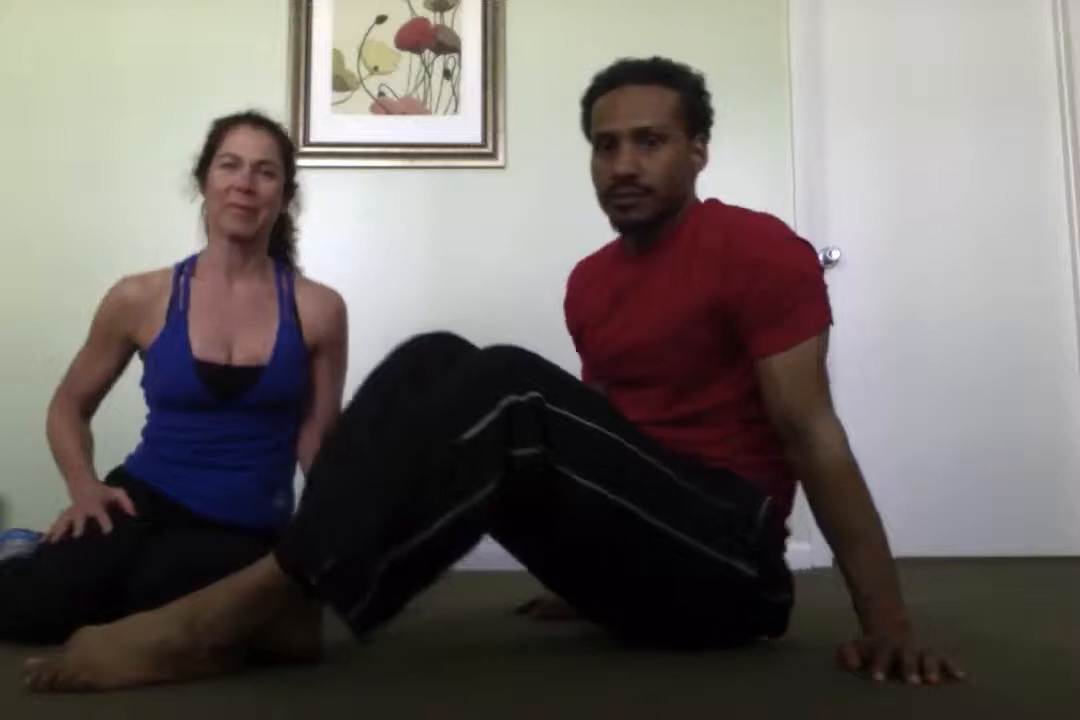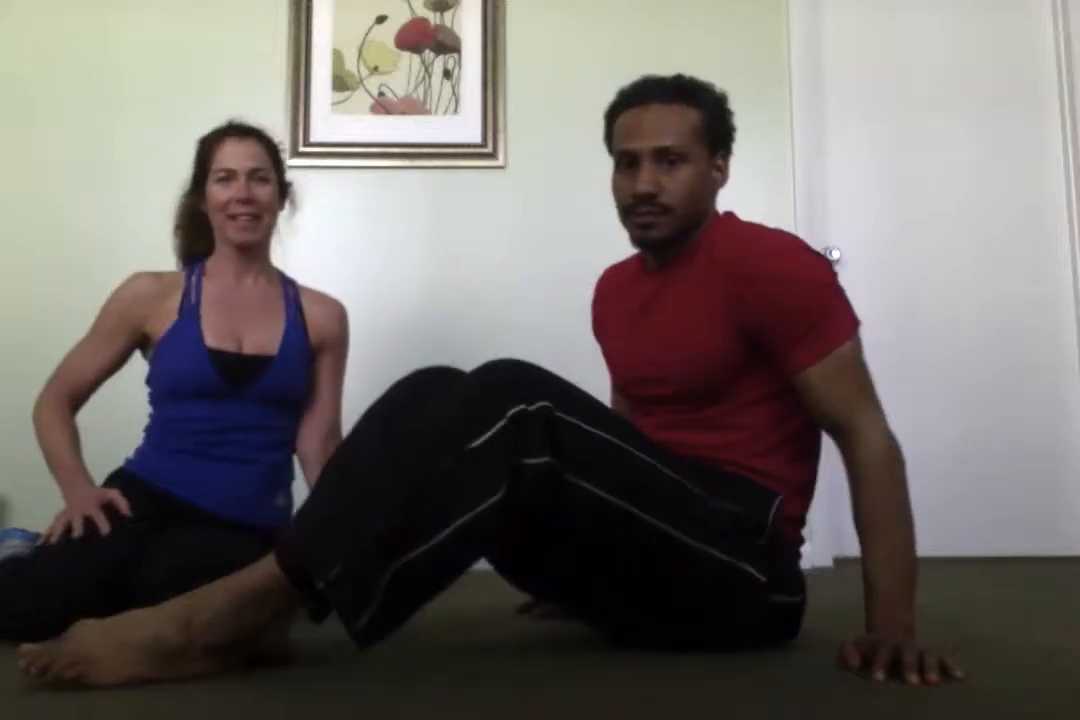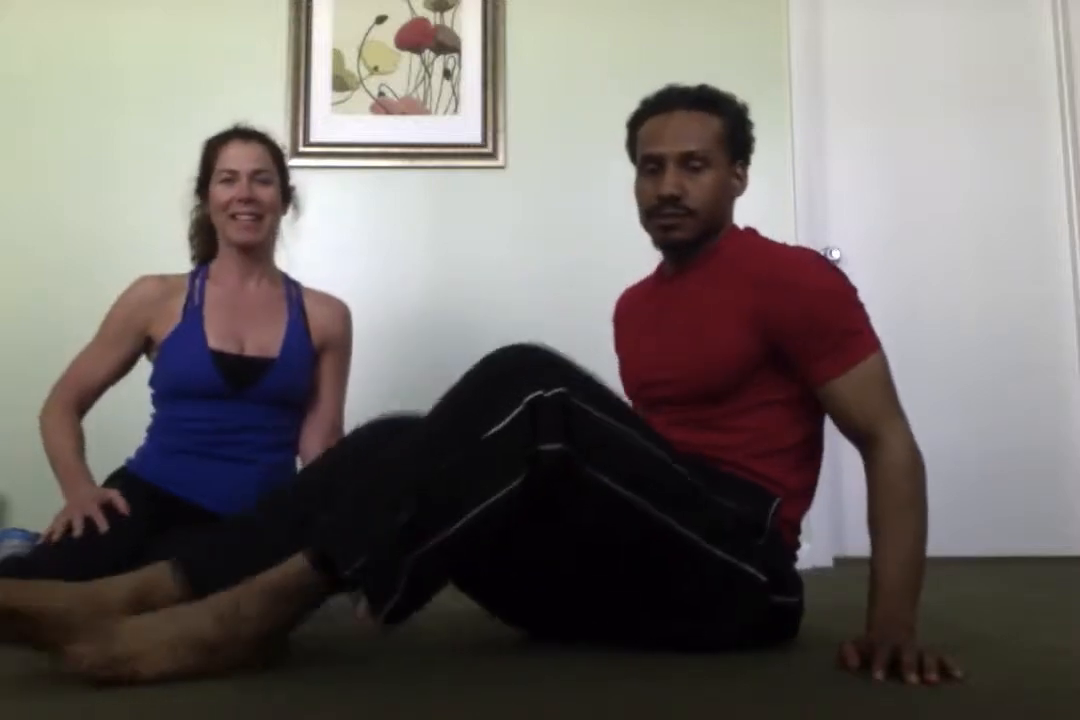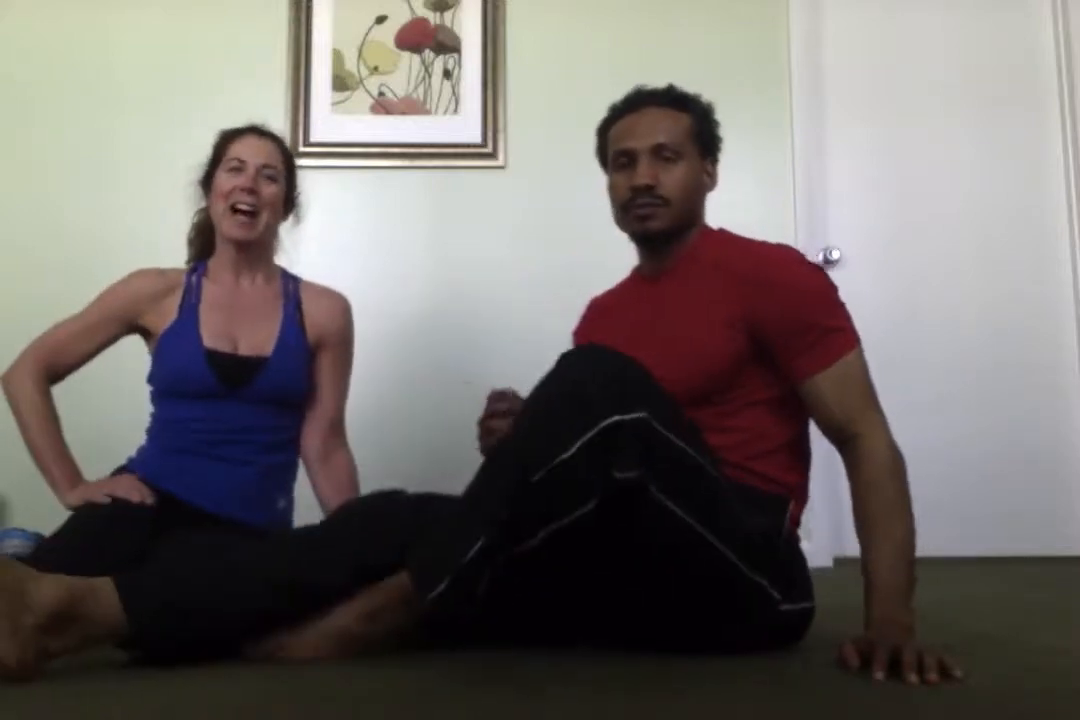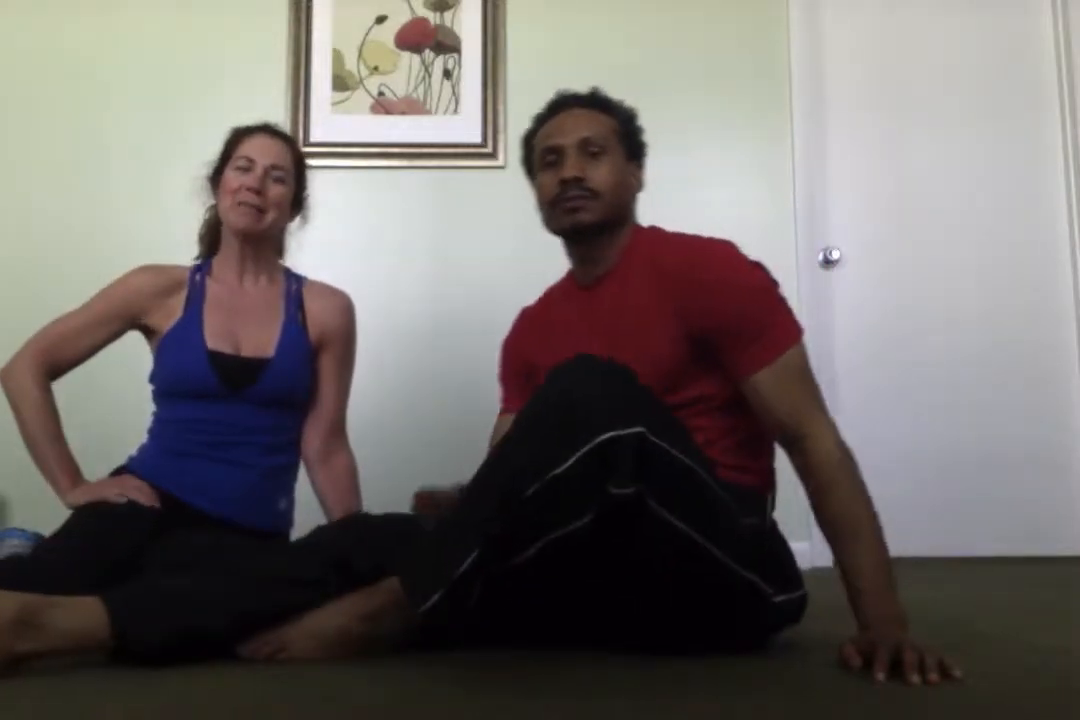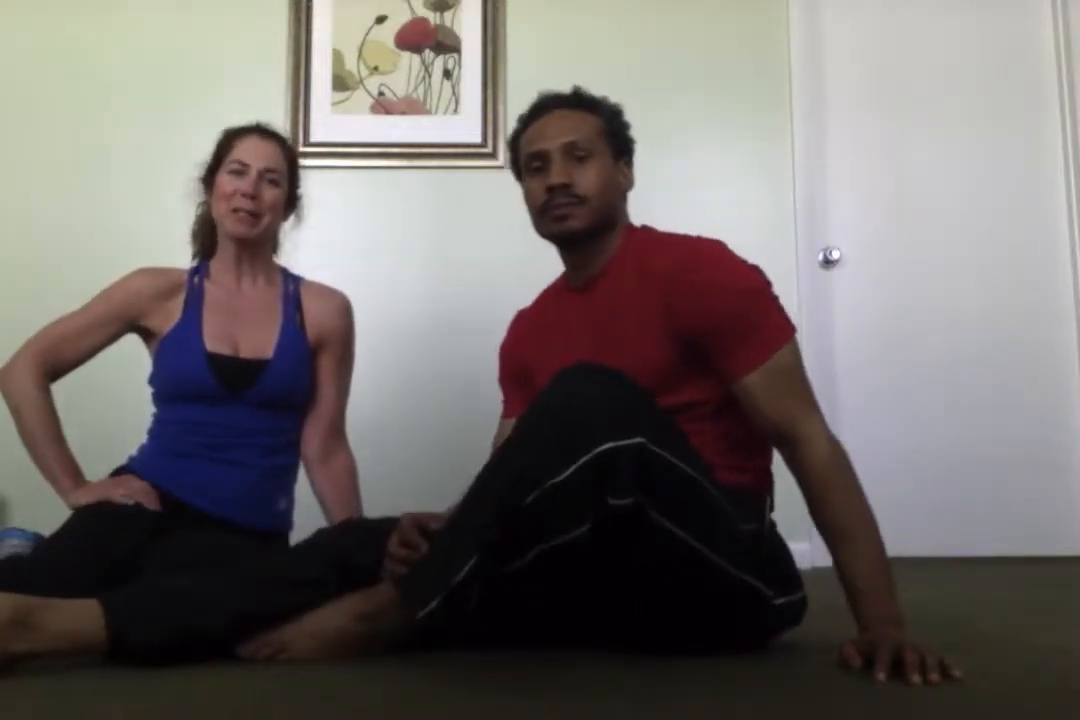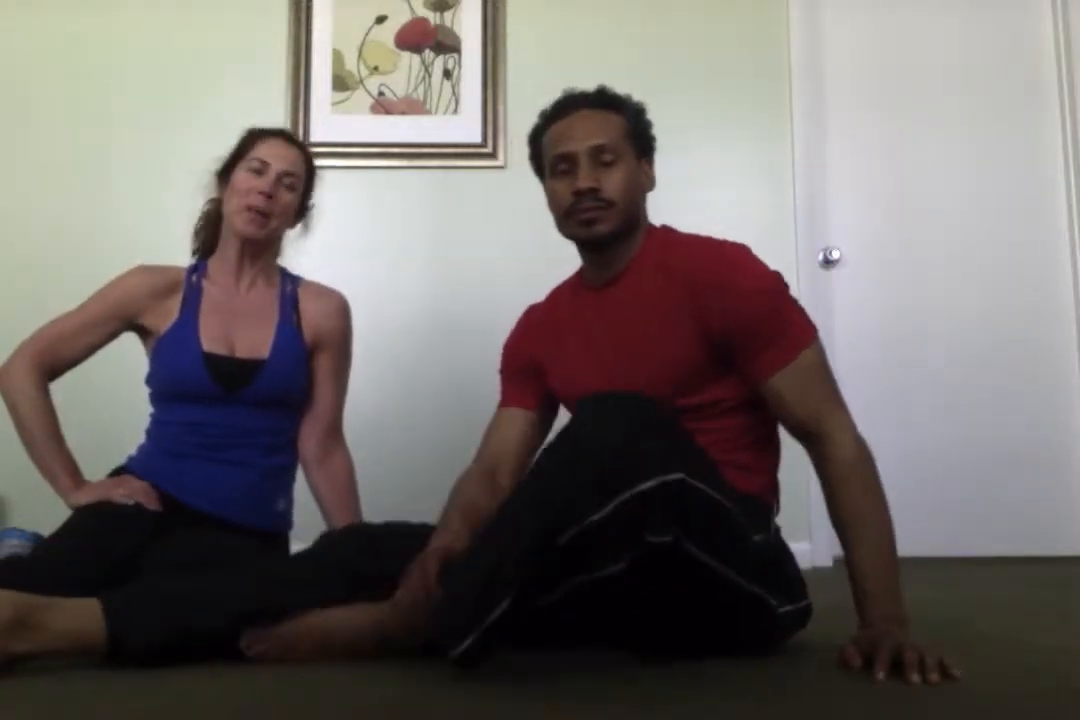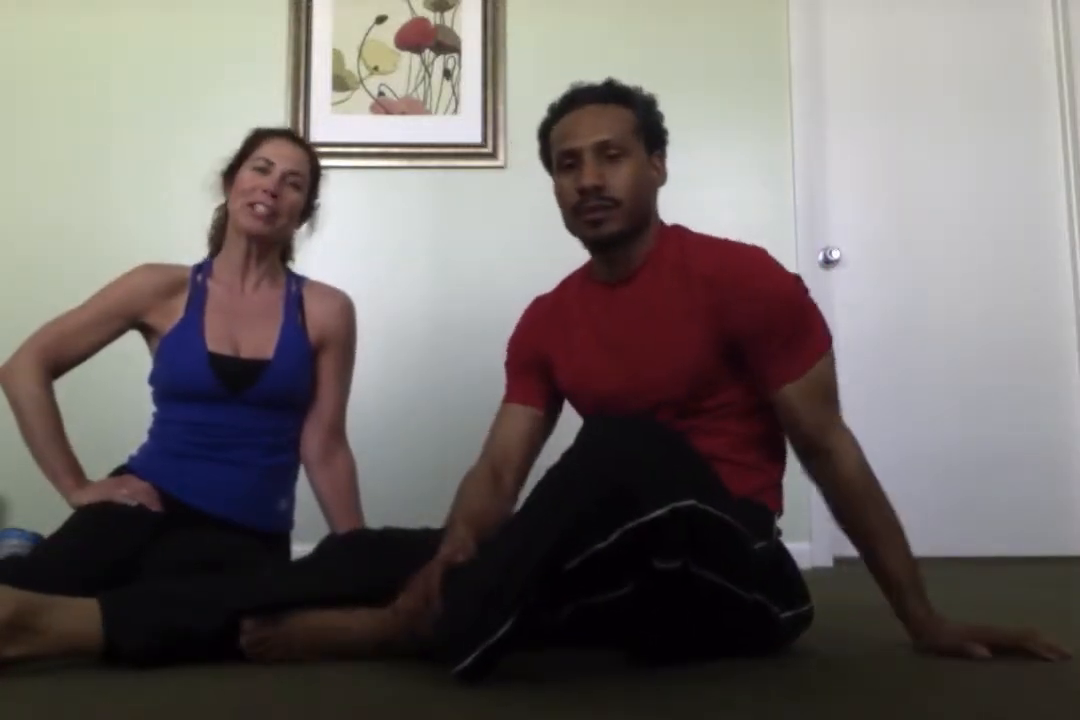
dt=0.4s
person 1, frame 1
left shoulder: (756, 250)
right shoulder: (588, 280)
left elbow: (810, 434)
left wrist: (887, 624)
right wrist: (578, 573)
left hip: (723, 563)
right hip: (628, 562)
left knee: (508, 386)
right knee: (435, 362)
left ankle: (232, 612)
right ankle: (294, 599)
person 1, frame 2
left shoulder: (771, 267)
right shoulder: (613, 291)
left elbow: (865, 435)
left wrist: (891, 622)
right wrist: (572, 566)
left hip: (735, 569)
right hip: (637, 565)
left knee: (515, 400)
right knee: (439, 398)
left ankle: (224, 614)
right ankle: (272, 604)
person 1, frame 3
left shoulder: (791, 279)
right shoulder: (634, 306)
left elbow: (889, 442)
left wrist: (891, 622)
right wrist: (516, 465)
left hip: (731, 571)
right hip: (628, 569)
left knee: (525, 381)
right knee: (402, 444)
left ankle: (254, 610)
right ankle: (135, 593)
person 1, frame 4
left shoulder: (771, 277)
right shoulder: (603, 314)
left elbow: (868, 442)
left wrist: (890, 621)
right wrist: (526, 453)
left hip: (742, 575)
right hip: (626, 569)
left knee: (599, 386)
right knee: (397, 519)
left ankle: (389, 609)
right ankle: (78, 608)
person 1, frame 5
left shoulder: (707, 273)
right shoulder: (534, 330)
left elbow: (814, 440)
right elbow: (535, 471)
left wrist: (883, 623)
right wrist: (469, 512)
left hip: (725, 570)
right hip: (609, 571)
left knee: (594, 393)
right knee: (369, 538)
left ankle: (390, 610)
person 1, frame 6
left shoulder: (700, 273)
right shoulder: (530, 331)
left elbow: (807, 441)
right elbow: (518, 481)
left wrist: (882, 625)
right wrist: (445, 534)
left hip: (726, 571)
right hip: (605, 572)
left knee: (592, 401)
right knee: (367, 542)
left ankle: (390, 615)
person 1, frame 7
left shoulder: (720, 275)
right shoulder: (540, 329)
left elbow: (834, 438)
right elbow: (493, 477)
left wrist: (884, 622)
right wrist: (440, 554)
left hip: (733, 574)
right hip: (612, 576)
left knee: (620, 427)
right knee: (373, 548)
left ankle: (404, 627)
person 1, frame 8
left shoulder: (739, 279)
right shoulder: (545, 323)
left elbow: (829, 450)
right elbow: (497, 477)
left wrist: (923, 621)
right wrist: (449, 559)
left hip: (735, 570)
right hip: (617, 572)
left knee: (630, 443)
right knee: (372, 556)
left ankle: (411, 634)
person 2, frame 1
left shoulder: (317, 309)
right shoulder: (139, 299)
left elbow: (318, 441)
right elbow: (70, 408)
right wrist: (85, 488)
left hip: (248, 530)
right hip: (146, 502)
person 2, frame 2
left shoulder: (320, 316)
right shoulder: (151, 296)
left elbow: (319, 446)
right elbow: (55, 402)
right wrist: (78, 490)
left hip: (246, 528)
right hip: (146, 500)
person 2, frame 3
left shoulder: (324, 317)
right shoulder: (158, 299)
left elbow: (321, 444)
right elbow: (62, 405)
right wrist: (79, 489)
right hip: (147, 500)
person 2, frame 4
left shoulder: (323, 312)
right shoulder: (157, 293)
left elbow: (324, 447)
right wrist: (70, 485)
left hip: (249, 528)
right hip: (150, 500)
person 2, frame 5
left shoulder: (325, 310)
right shoulder: (160, 290)
left elbow: (325, 448)
right wrist: (72, 486)
left hip: (249, 531)
right hip: (150, 500)
person 2, frame 6
left shoulder: (323, 311)
right shoulder: (158, 293)
left elbow: (324, 449)
right wrist: (74, 488)
left hip: (249, 532)
right hip: (151, 502)
person 2, frame 7
left shoulder: (321, 310)
right shoulder: (157, 290)
left elbow: (322, 449)
right wrist: (74, 488)
left hip: (248, 533)
right hip: (148, 504)
person 2, frame 8
left shoulder: (326, 311)
right shoulder: (161, 289)
left elbow: (324, 449)
right wrist: (76, 487)
left hip: (250, 533)
right hip: (152, 503)
